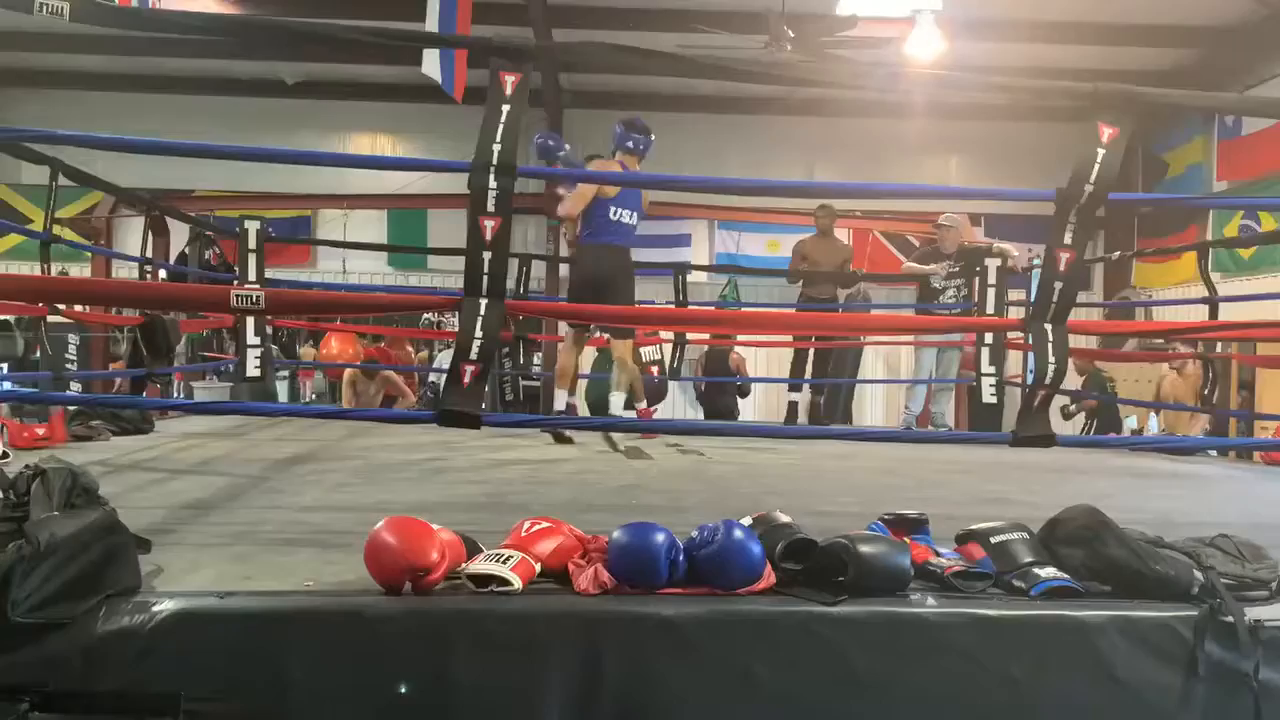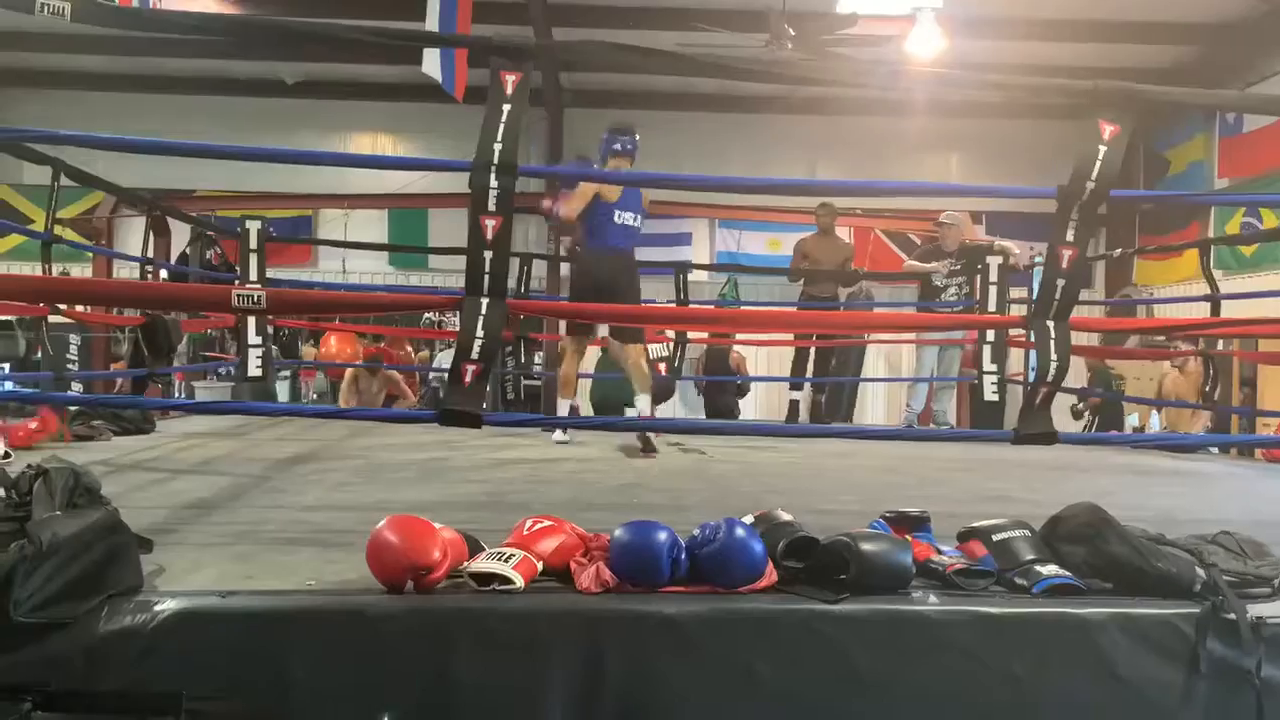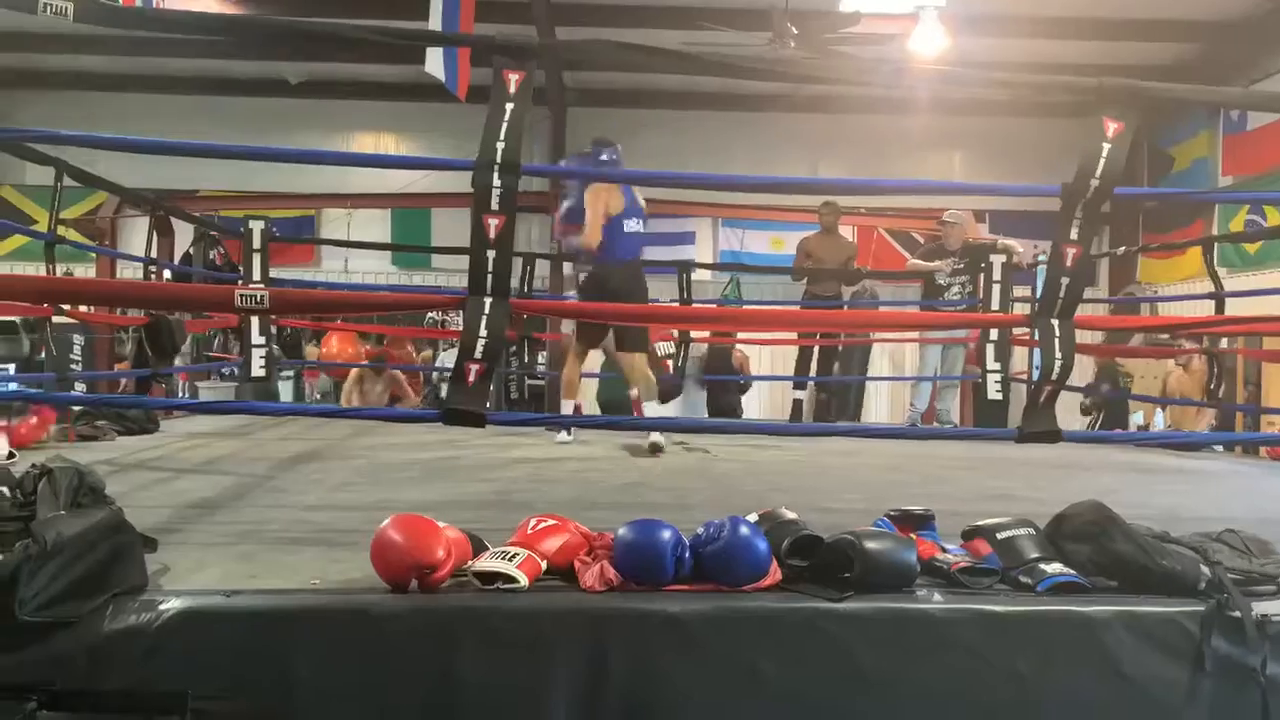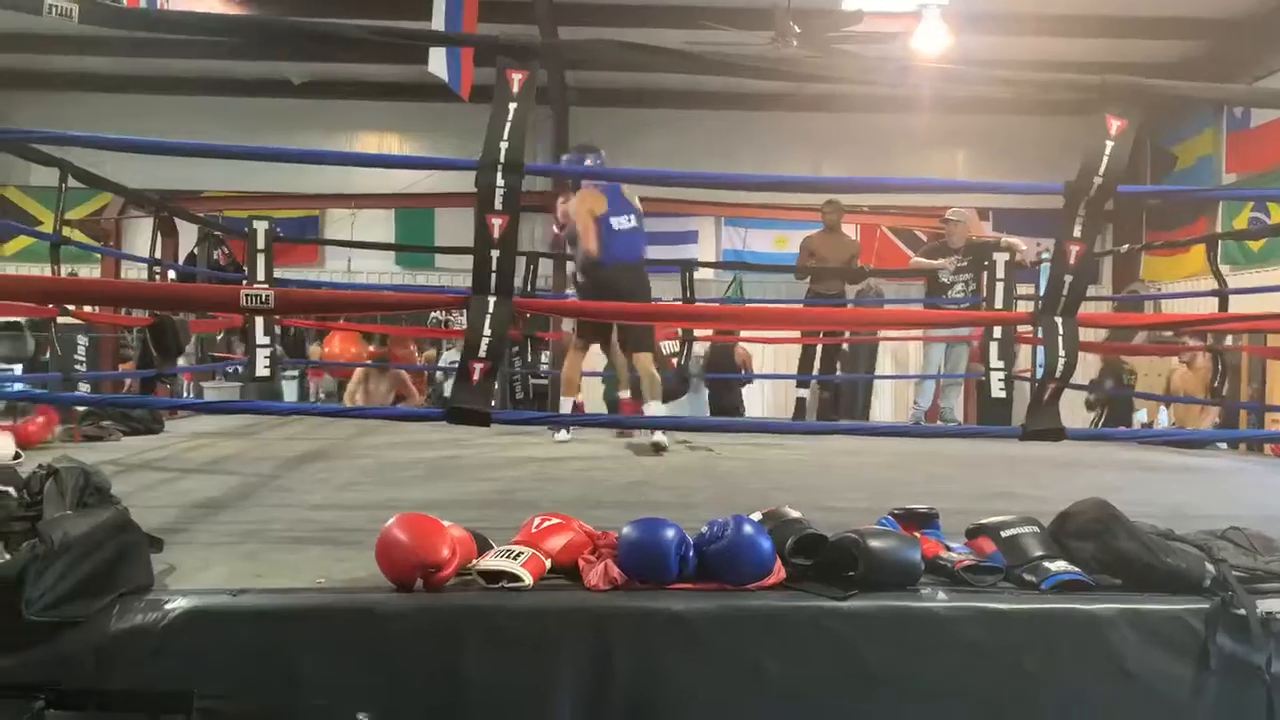
dt=0.1s
person 1, frame 1
left shoulder: (600, 170)
right shoulder: (643, 190)
left elbow: (568, 211)
left wrist: (565, 190)
left hip: (589, 258)
right hip: (619, 262)
left knee: (573, 340)
right knee: (623, 345)
left ankle: (558, 417)
right ankle: (614, 414)
person 1, frame 2
left shoulder: (599, 177)
right shoulder: (641, 191)
left elbow: (568, 213)
left wrist: (555, 205)
left hip: (591, 264)
right hip: (624, 267)
left knee: (573, 347)
right knee: (633, 350)
left ankle: (562, 424)
right ankle: (644, 418)
person 1, frame 3
left shoulder: (596, 193)
right shoulder: (637, 196)
left elbow: (591, 241)
left wrist: (572, 241)
left hip: (602, 279)
right hip: (633, 279)
left knee: (577, 353)
right knee: (637, 359)
left ankle: (564, 424)
right ankle: (654, 428)
person 1, frame 4
left shoulder: (581, 201)
right shoulder: (628, 194)
left elbow: (590, 249)
left wrist: (580, 259)
left hip: (605, 278)
right hip: (637, 278)
left knee: (577, 349)
right knee: (644, 359)
left ankle: (563, 423)
right ankle: (657, 427)
person 2, frame 1
left shoulder: (845, 249)
right shoulder: (803, 246)
left elbow: (845, 282)
right elbow: (790, 278)
right wrist: (800, 272)
left hip: (830, 305)
right hip: (807, 303)
left knee: (823, 358)
right knee: (800, 355)
left ankle: (815, 409)
right ankle: (792, 409)
person 2, frame 2
left shoulder: (846, 248)
right shoulder: (804, 244)
right elbow: (791, 276)
right wrist: (801, 271)
left hip: (832, 303)
right hip: (808, 301)
left knee: (825, 356)
right knee: (801, 353)
left ankle: (817, 408)
right ankle: (794, 407)
person 2, frame 3
left shoulder: (849, 247)
right shoulder: (807, 243)
left elbow: (849, 280)
right elbow: (794, 275)
left wrist: (860, 274)
right wrist: (805, 269)
left hip: (835, 302)
right hip: (811, 300)
left knee: (829, 355)
right knee: (805, 352)
left ankle: (821, 407)
right ankle: (797, 406)
person 2, frame 4
left shoulder: (853, 245)
right shoulder: (810, 242)
left elbow: (853, 278)
right elbow: (798, 274)
left wrist: (863, 273)
right wrist: (808, 268)
left hip: (838, 300)
right hip: (814, 298)
left knee: (832, 354)
right knee: (808, 350)
left ankle: (825, 405)
right ankle: (801, 404)
person 3, frame 1
left shoulder: (969, 253)
right shoulder: (927, 253)
left elbow: (999, 247)
right elbow: (905, 268)
left wrist: (1014, 255)
right wrist: (930, 269)
left knee: (947, 377)
right knee: (922, 373)
left ankle: (939, 417)
right ankle: (909, 416)
person 3, frame 2
left shoulder: (970, 250)
right shoulder: (928, 251)
left elbow: (1000, 245)
right elbow: (907, 266)
left wrist: (1015, 252)
right wrist: (931, 267)
left knee: (949, 375)
right knee: (923, 371)
left ankle: (940, 415)
right ankle: (911, 414)
person 3, frame 3
left shoulder: (974, 249)
right shoulder: (931, 250)
left elbow: (1004, 243)
right elbow: (910, 265)
left wrist: (1018, 251)
right wrist: (934, 266)
left knee: (952, 374)
right knee: (926, 370)
left ankle: (944, 413)
right ankle: (914, 413)
person 3, frame 4
left shoulder: (977, 247)
right shoulder: (935, 248)
left elbow: (1007, 241)
right elbow: (913, 263)
left wrist: (1022, 249)
right wrist: (937, 264)
left knee: (956, 372)
right knee: (930, 368)
left ankle: (947, 412)
right ankle: (918, 412)
